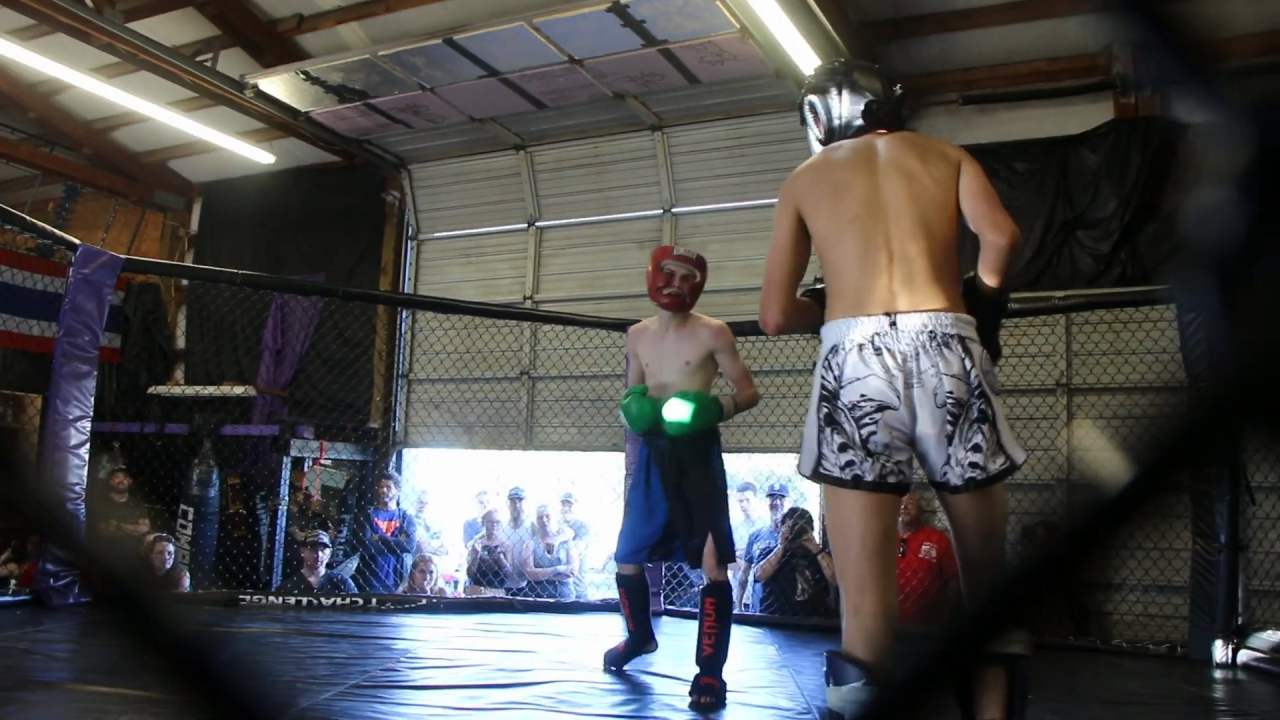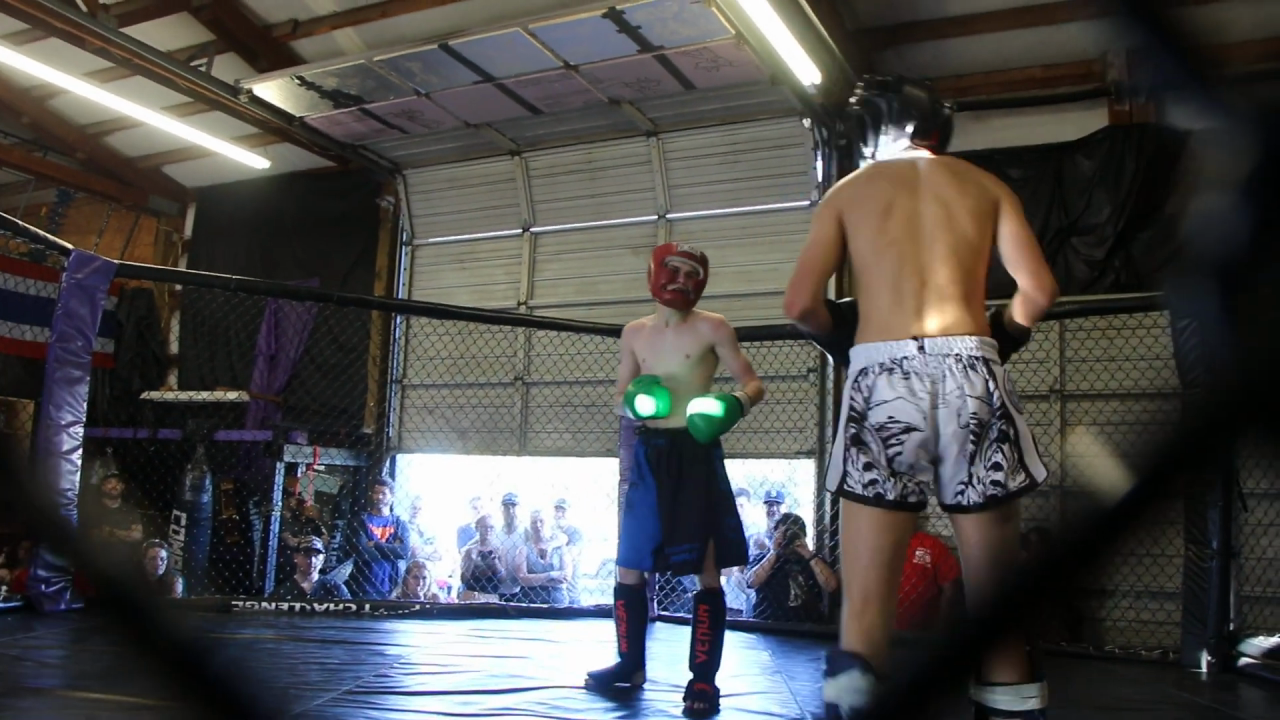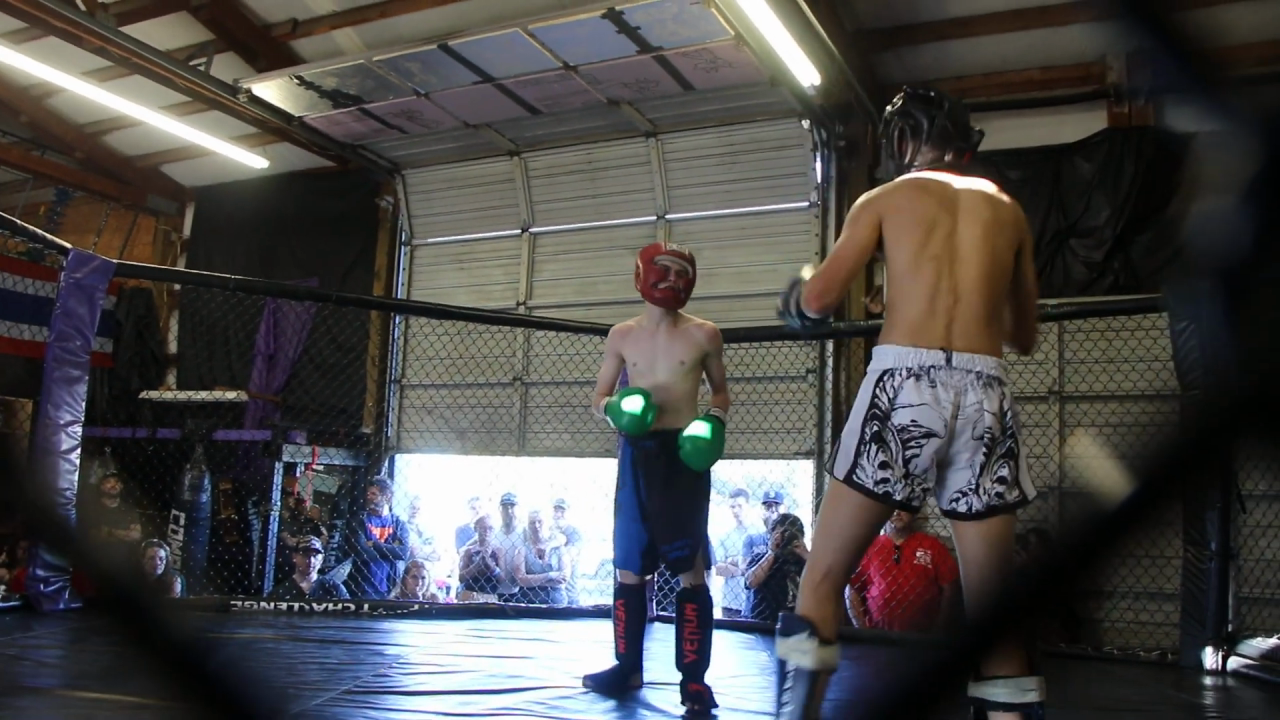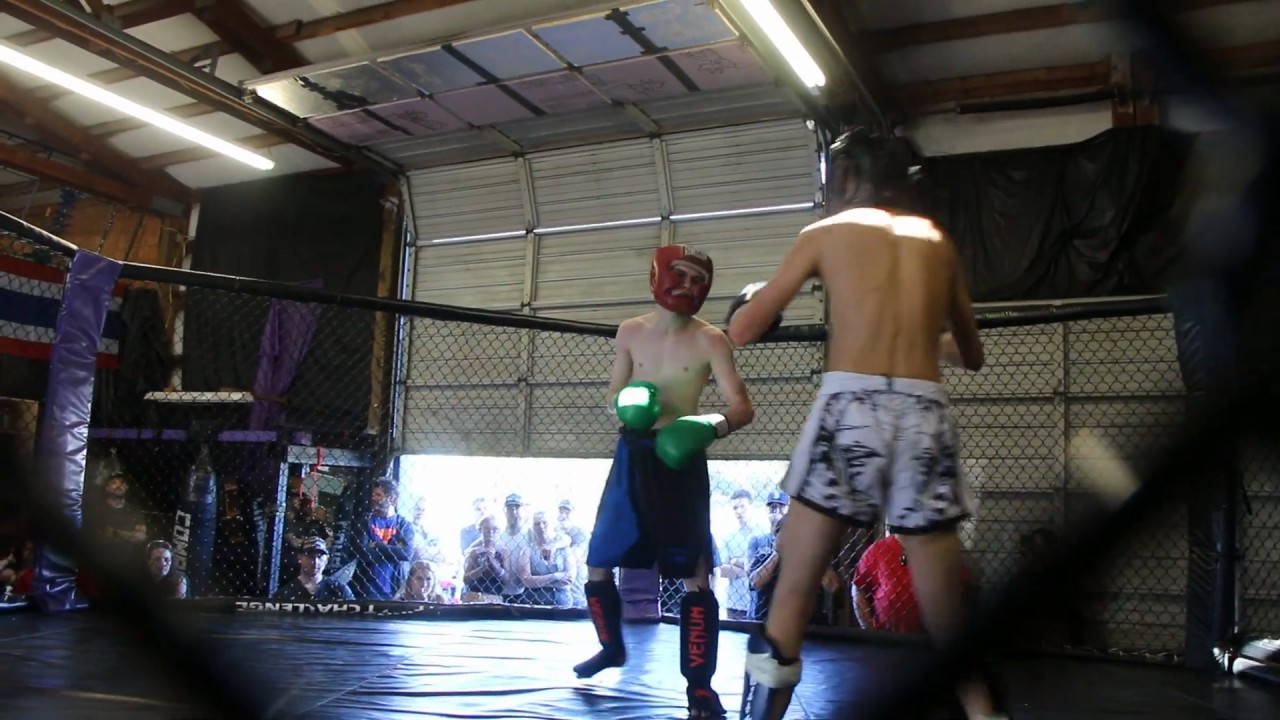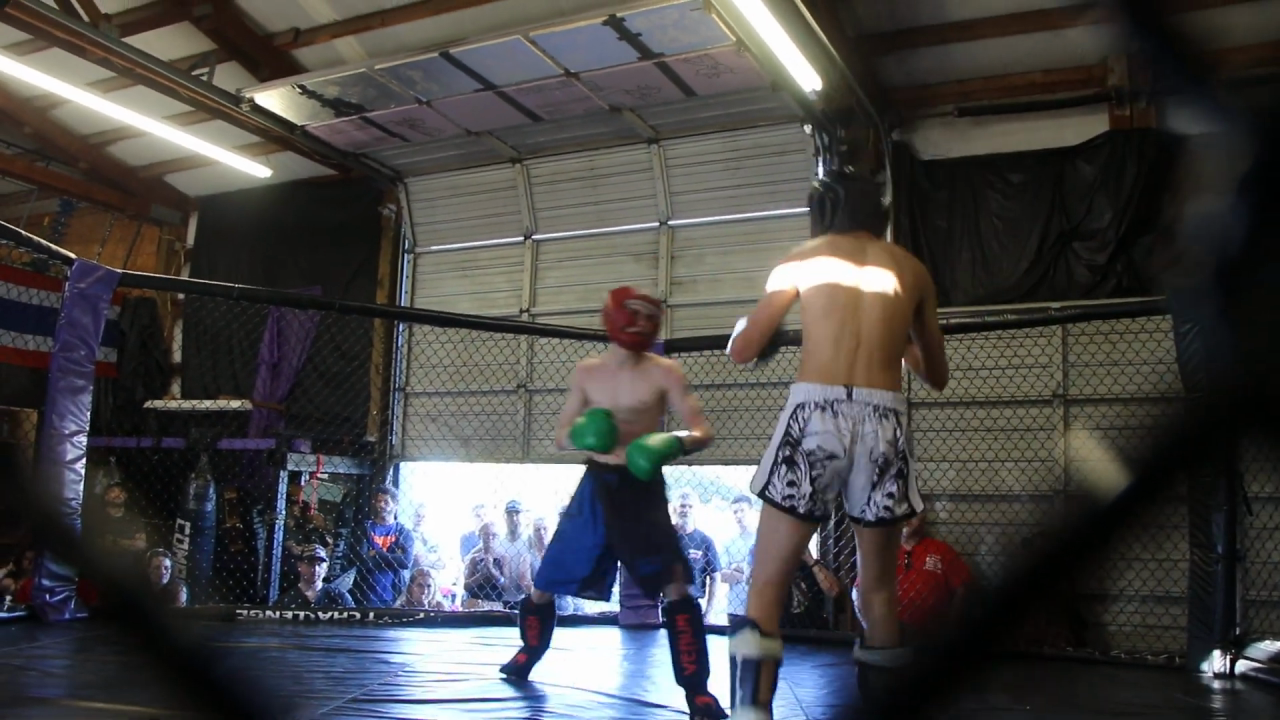
dt=0.3s
person 1, frame 1
left shoulder: (804, 180)
right shoulder: (946, 155)
left elbow: (775, 314)
right elbow: (1000, 234)
right wrist: (982, 306)
left hip: (855, 361)
right hip: (945, 352)
left knee: (865, 608)
right knee: (988, 585)
person 1, frame 2
left shoulder: (848, 191)
right shoulder: (984, 185)
left elbow: (800, 305)
right elbow: (1037, 292)
left hip: (883, 381)
right hip: (971, 380)
left knee: (864, 610)
right knee: (996, 607)
person 1, frame 3
left shoulder: (885, 199)
right shoulder: (1007, 210)
left elbow: (818, 299)
right elbow: (1023, 334)
left wrist: (802, 296)
left hip: (904, 386)
right hip: (984, 393)
left knee: (821, 583)
right knee: (995, 610)
person 1, frame 4
left shoulder: (826, 233)
right shoulder: (937, 242)
left elbow: (741, 331)
right elbow: (971, 354)
left wrist: (755, 302)
left hip: (849, 409)
right hip: (925, 414)
left knee: (792, 595)
right knee: (946, 605)
person 1, frame 5
left shoulder: (804, 258)
right shoulder: (912, 269)
left elbow: (742, 350)
right elbow: (937, 375)
left wrist: (751, 330)
left hip: (814, 414)
right hip: (883, 421)
left knee: (766, 589)
right knee: (879, 588)
person 2, frame 1
left shoulder: (712, 333)
right shoulder: (638, 335)
left elbow: (749, 391)
left wrist: (717, 406)
right wrist: (631, 407)
left hip: (698, 453)
right hip: (652, 453)
left knee: (712, 565)
right knee: (628, 561)
left ankle: (710, 672)
right ankle: (639, 636)
person 2, frame 2
left shoulder: (713, 328)
right shoulder: (635, 332)
left elbow: (753, 383)
right elbow: (620, 395)
left wrist: (735, 403)
right wrist: (630, 402)
left hip: (697, 451)
right hip: (649, 452)
left knee: (705, 569)
right knee: (630, 567)
left ankle: (703, 678)
right ankle: (630, 663)
person 2, frame 3
left shoulder: (703, 334)
right shoulder: (622, 335)
left elbow: (720, 389)
right elbow: (598, 399)
left wrist: (715, 421)
right wrist: (615, 408)
left hip: (683, 456)
right hip: (637, 454)
left knee: (690, 568)
right knee: (629, 569)
left ankle: (694, 677)
right ankle: (628, 666)
person 2, frame 4
left shoulder: (710, 341)
right shoulder: (631, 332)
left elbow: (740, 408)
right elbow: (613, 394)
left wrist: (708, 426)
right wrist: (625, 403)
left hip: (682, 460)
right hip: (633, 454)
left knee: (696, 574)
right knee: (599, 565)
right ankle: (611, 647)
person 2, frame 5
left shoulder: (665, 372)
right shoulder: (587, 371)
left elbow: (701, 430)
right elbow: (561, 435)
left wrist: (674, 442)
right wrist: (581, 436)
left hip: (642, 488)
right hip: (596, 485)
left knee: (674, 584)
right knee: (544, 585)
right ankle: (532, 651)
